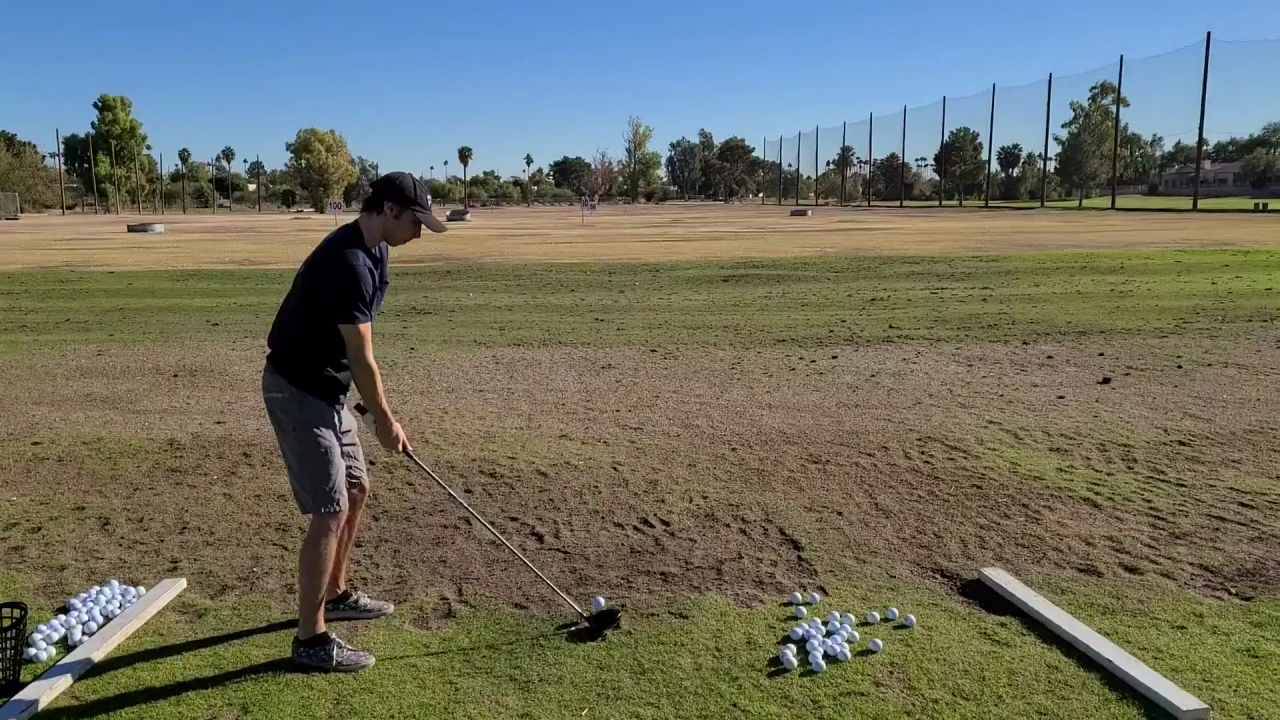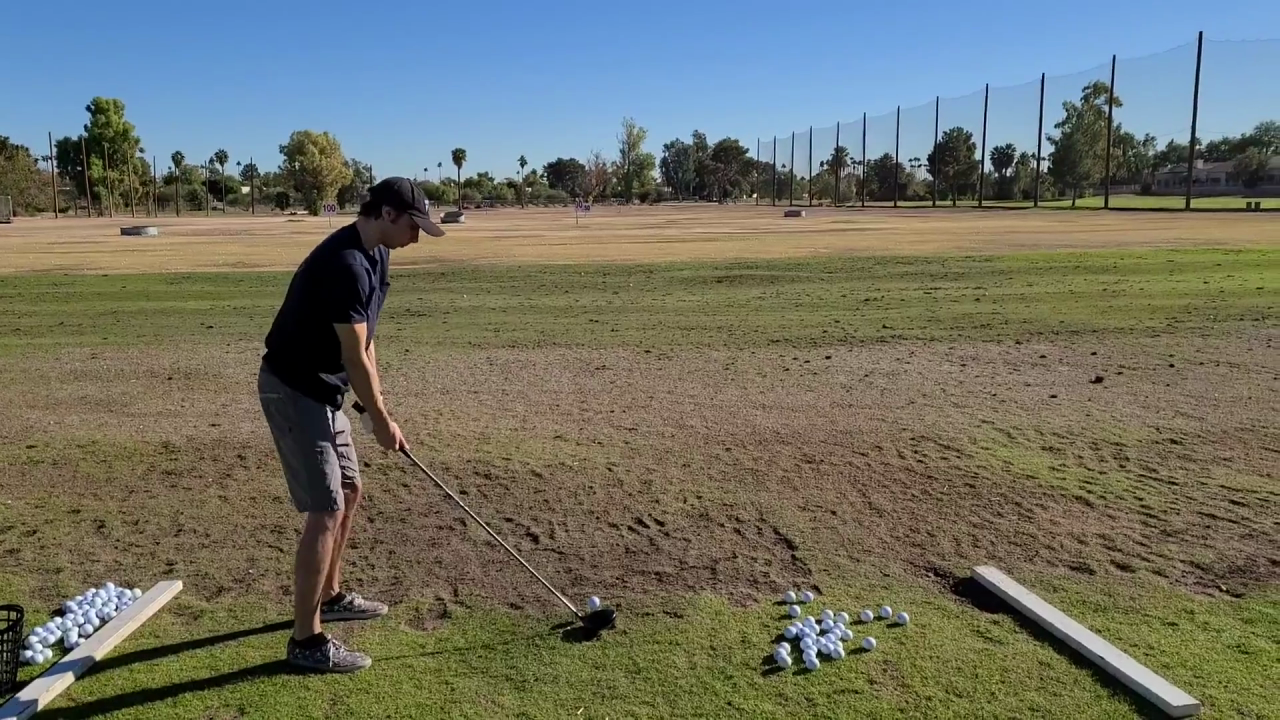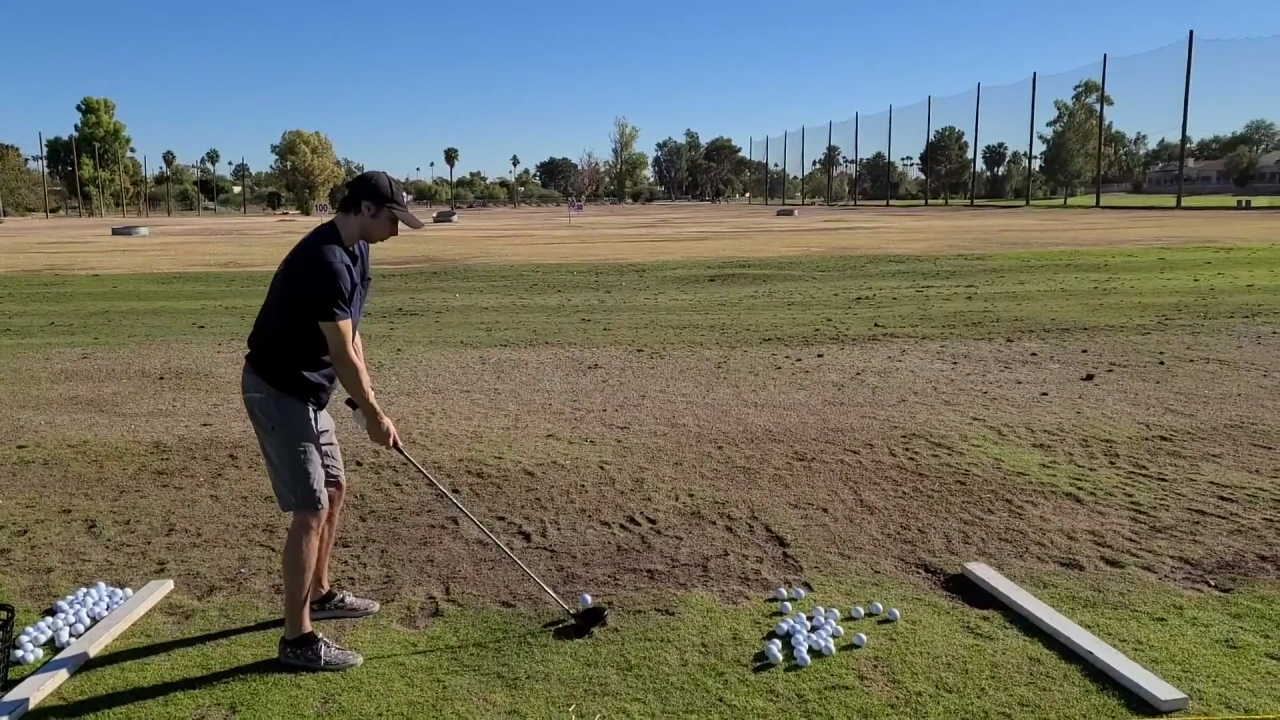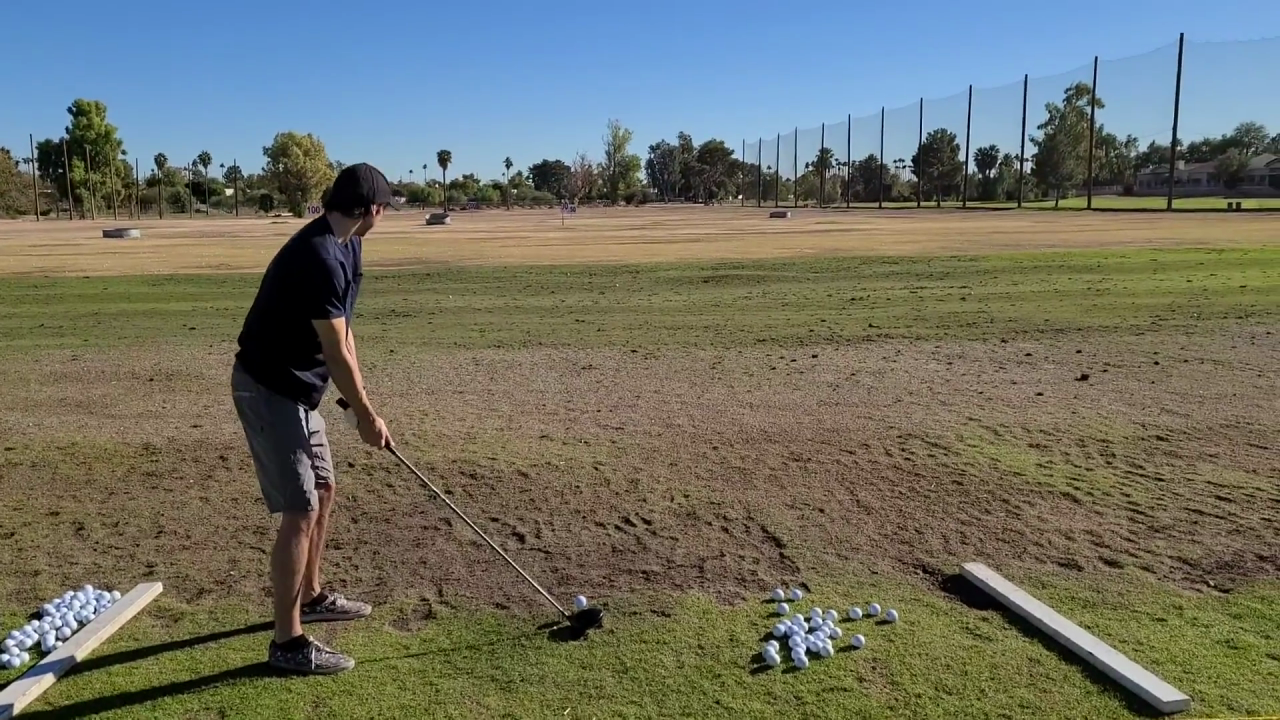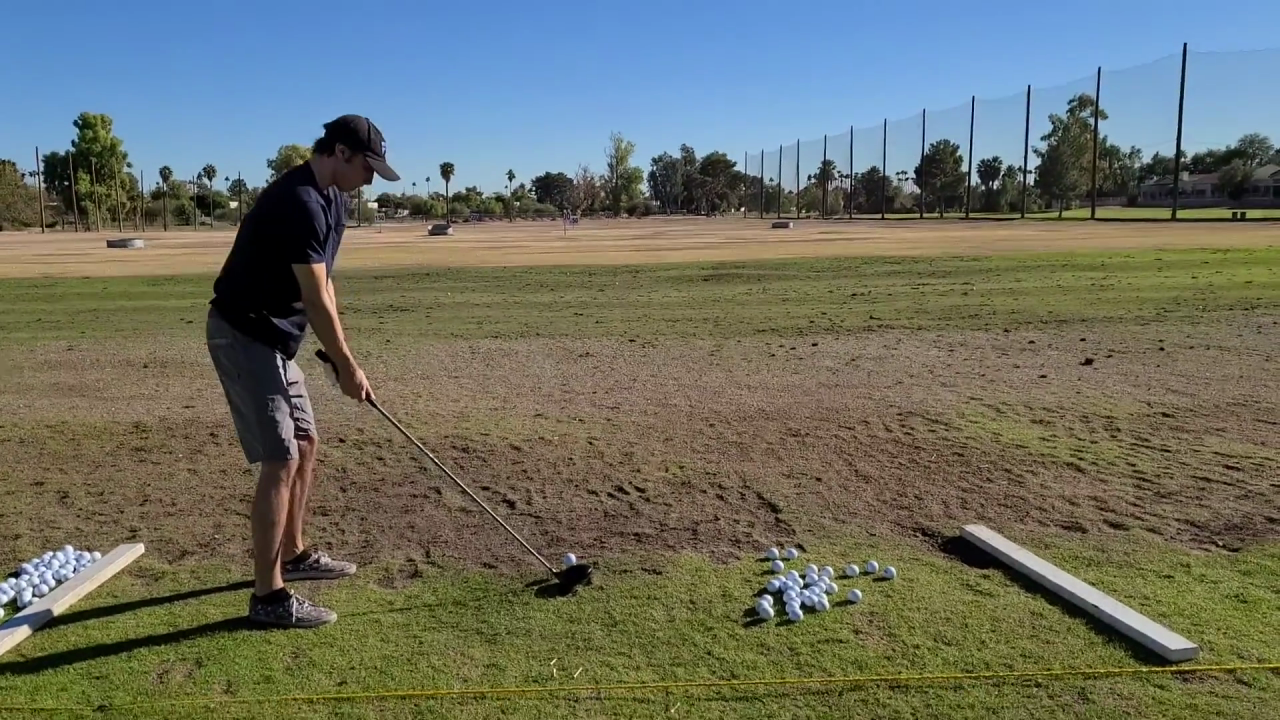
dt=0.7s
person 1, frame 1
left shoulder: (372, 251)
right shoulder: (348, 263)
right elbow: (360, 355)
left wrist: (377, 408)
right wrist: (386, 420)
left hip: (326, 389)
right hip: (299, 391)
left knee: (356, 491)
right knee: (330, 511)
left ankle: (335, 593)
right ankle: (311, 637)
person 1, frame 2
left shoulder: (373, 254)
right shoulder: (346, 263)
left elbow: (365, 340)
right elbow: (354, 356)
left wrist: (378, 403)
right wrist: (381, 420)
left hip: (320, 388)
right hip: (294, 390)
left knee: (348, 492)
right knee: (326, 510)
left ankle: (329, 594)
right ankle: (306, 638)
person 1, frame 3
left shoulder: (354, 250)
right shoulder: (326, 261)
left elbow: (350, 334)
right elbow: (343, 353)
left wrist: (370, 400)
right wrist: (374, 416)
left hip: (307, 387)
right hip: (279, 390)
left knee: (334, 490)
right knee: (311, 509)
left ankle: (320, 593)
right ankle: (298, 638)
person 1, frame 4
left shoulder: (344, 247)
right shoulder: (319, 258)
left elbow: (342, 336)
right elbow: (336, 352)
left wrist: (361, 403)
right wrist: (367, 416)
left hip: (296, 387)
right hip: (270, 389)
left knee: (323, 491)
right knee: (300, 512)
left ankle: (311, 595)
right ankle: (287, 642)
person 1, frame 5
left shoulder: (330, 198)
right shoulder: (299, 202)
left elbow: (322, 284)
right elbow: (317, 300)
left wrist: (339, 355)
right wrist: (349, 367)
left hip: (273, 335)
right hip: (246, 336)
left knee: (305, 444)
right knee: (281, 459)
left ankle: (293, 554)
right ankle: (268, 595)
